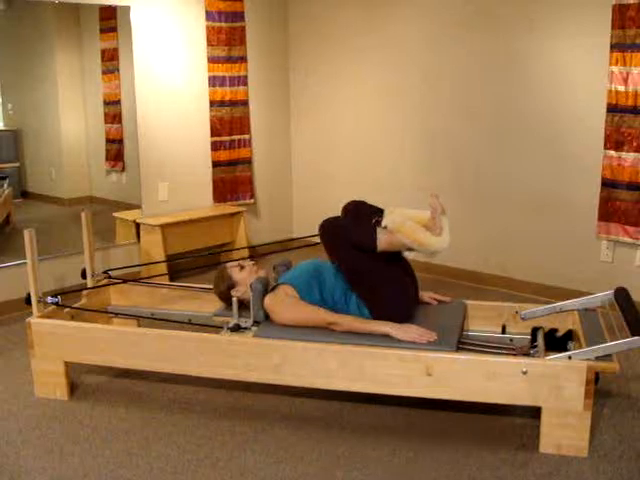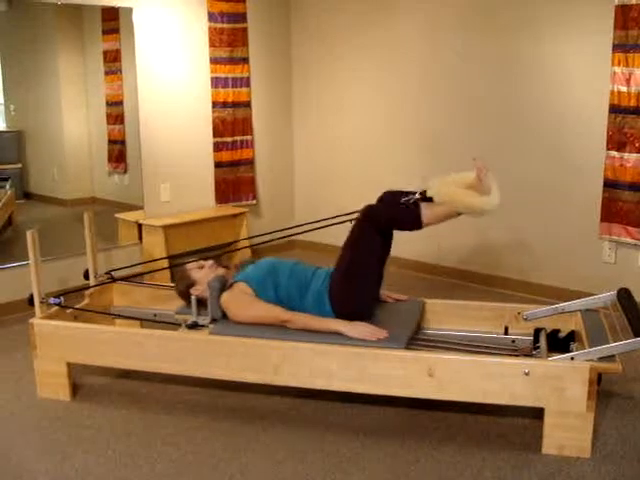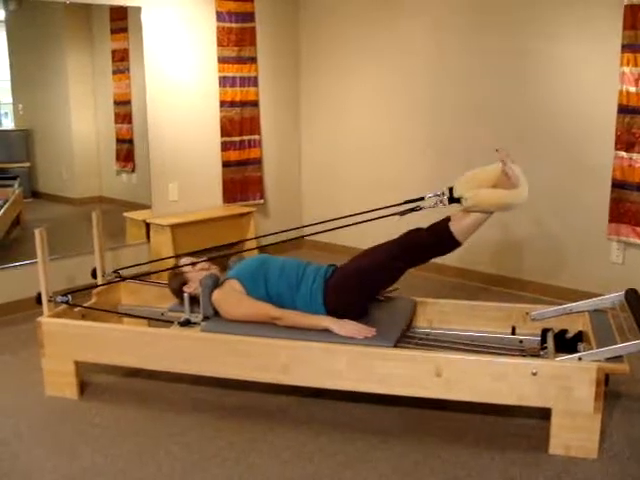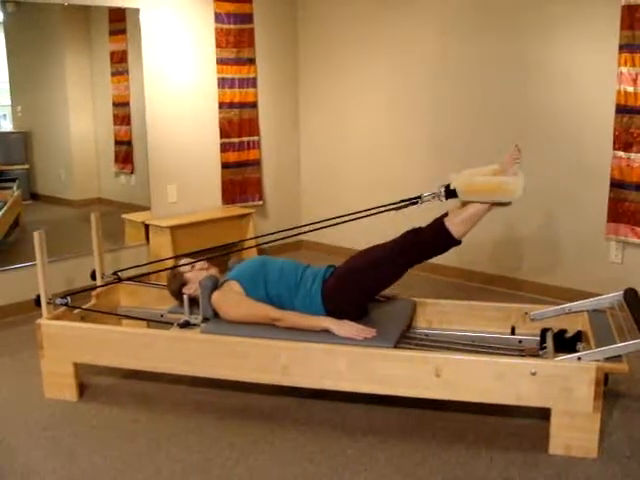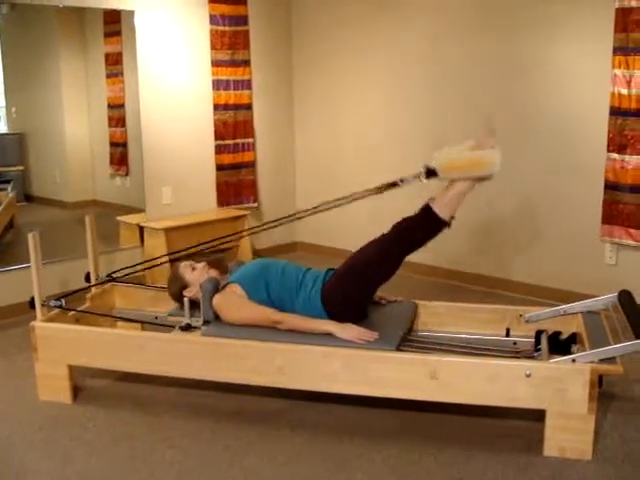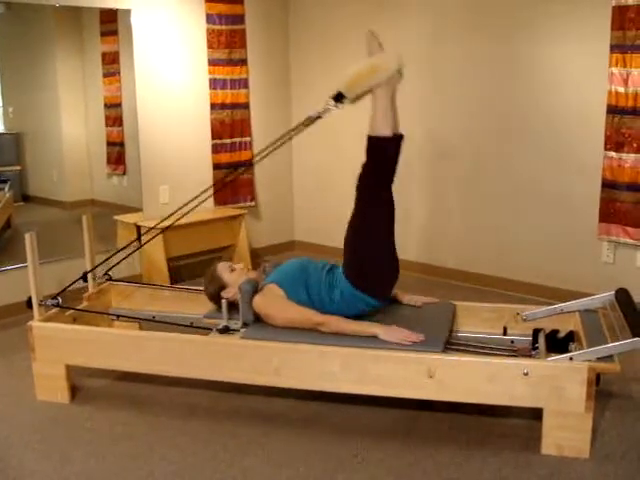
dt=0.7s
person 1, frame 1
left shoulder: (289, 280)
right shoulder: (275, 303)
right elbow: (332, 321)
left wrist: (415, 293)
right wrist: (392, 328)
right hip: (389, 304)
left knee: (353, 210)
right knee: (332, 229)
left ankle: (423, 230)
right ankle: (416, 240)
person 1, frame 2
left shoulder: (245, 276)
right shoulder: (232, 300)
right elbow: (285, 318)
left wrist: (367, 289)
right wrist: (343, 325)
left hip: (335, 286)
right hip: (339, 303)
left knee: (388, 201)
right knee: (373, 215)
left ankle: (465, 196)
person 1, frame 3
left shoulder: (239, 273)
right shoulder: (223, 298)
right elbow: (276, 315)
left wrist: (371, 284)
right wrist: (332, 323)
left hip: (332, 279)
right hip: (332, 298)
left knee: (417, 240)
right knee: (411, 247)
person 1, frame 4
left shoulder: (238, 277)
right shoulder: (222, 299)
right elbow: (275, 317)
right wrist: (331, 323)
left hip: (332, 282)
right hip: (332, 298)
left knee: (417, 241)
right knee: (410, 247)
person 1, frame 5
left shoulder: (237, 280)
right shoulder: (224, 303)
right elbow: (275, 319)
left wrist: (364, 296)
right wrist: (333, 327)
left hip: (327, 287)
right hip: (329, 303)
left knee: (399, 238)
right knee: (397, 241)
left ankle: (466, 178)
right ankle: (468, 176)
person 1, frame 6
left shoulder: (273, 282)
right shoulder: (264, 304)
right elbow: (321, 322)
right wrist: (379, 329)
left hip: (362, 285)
right hip: (363, 285)
right knee: (371, 189)
